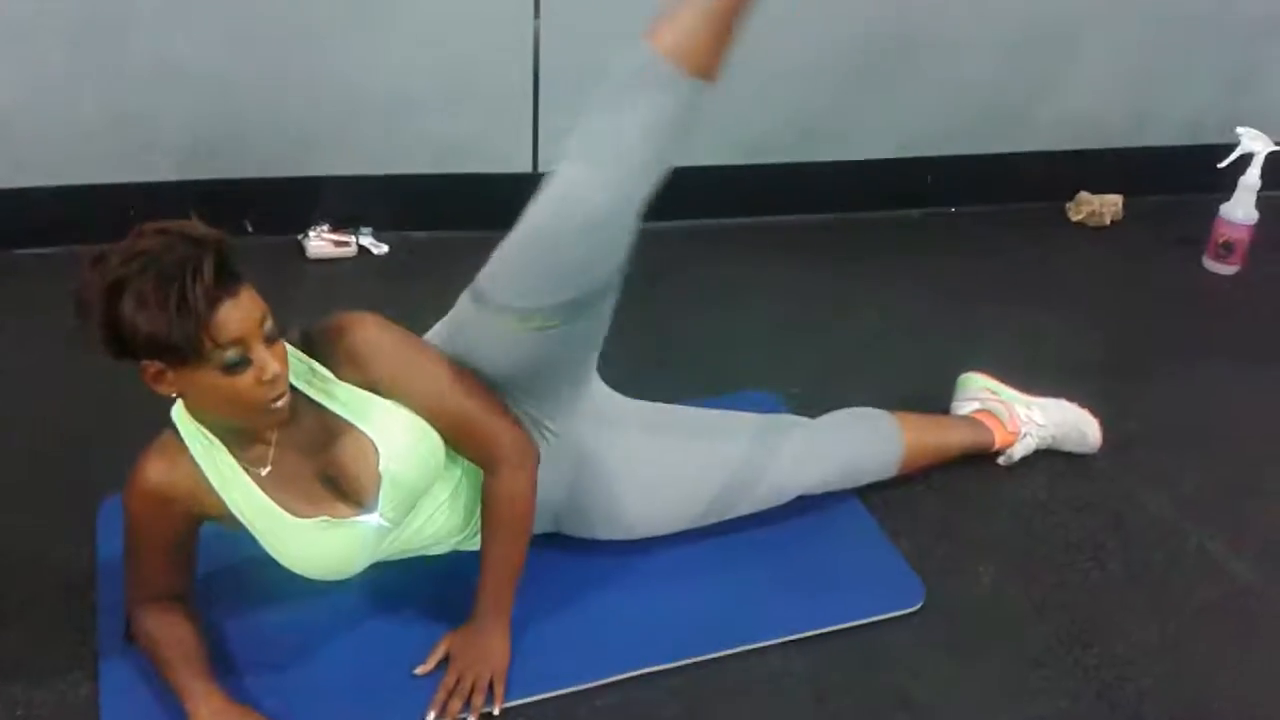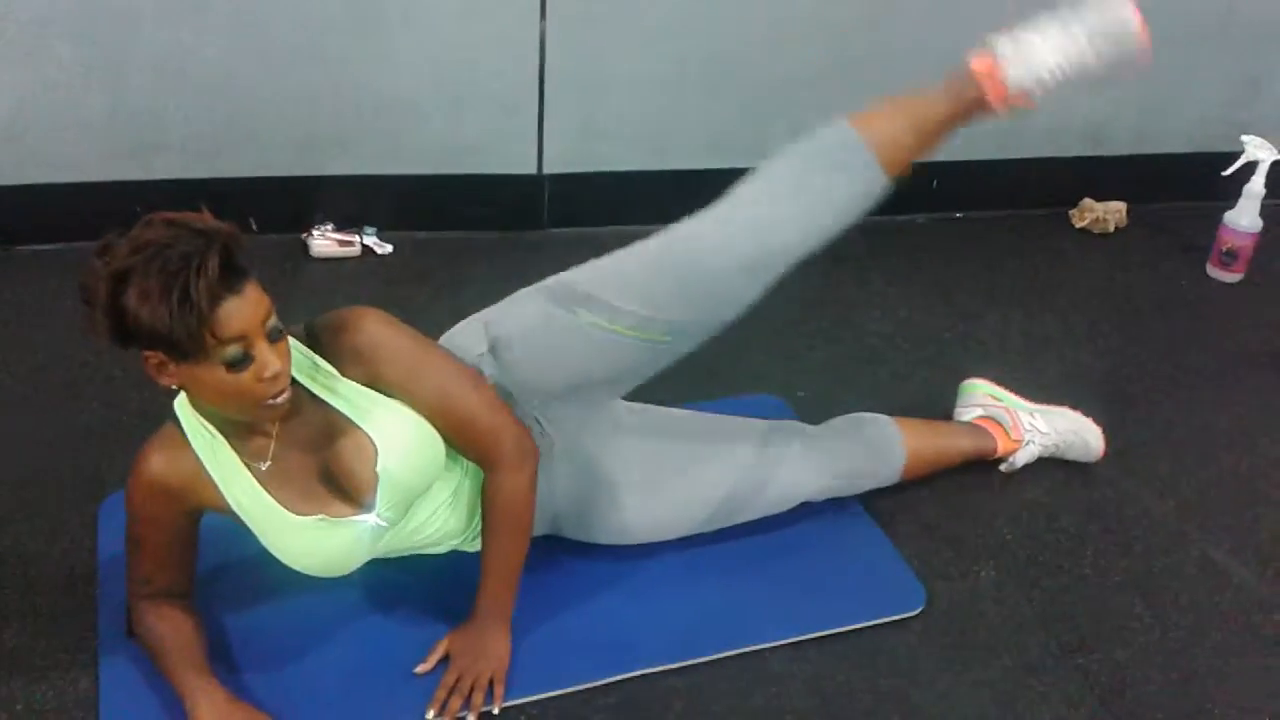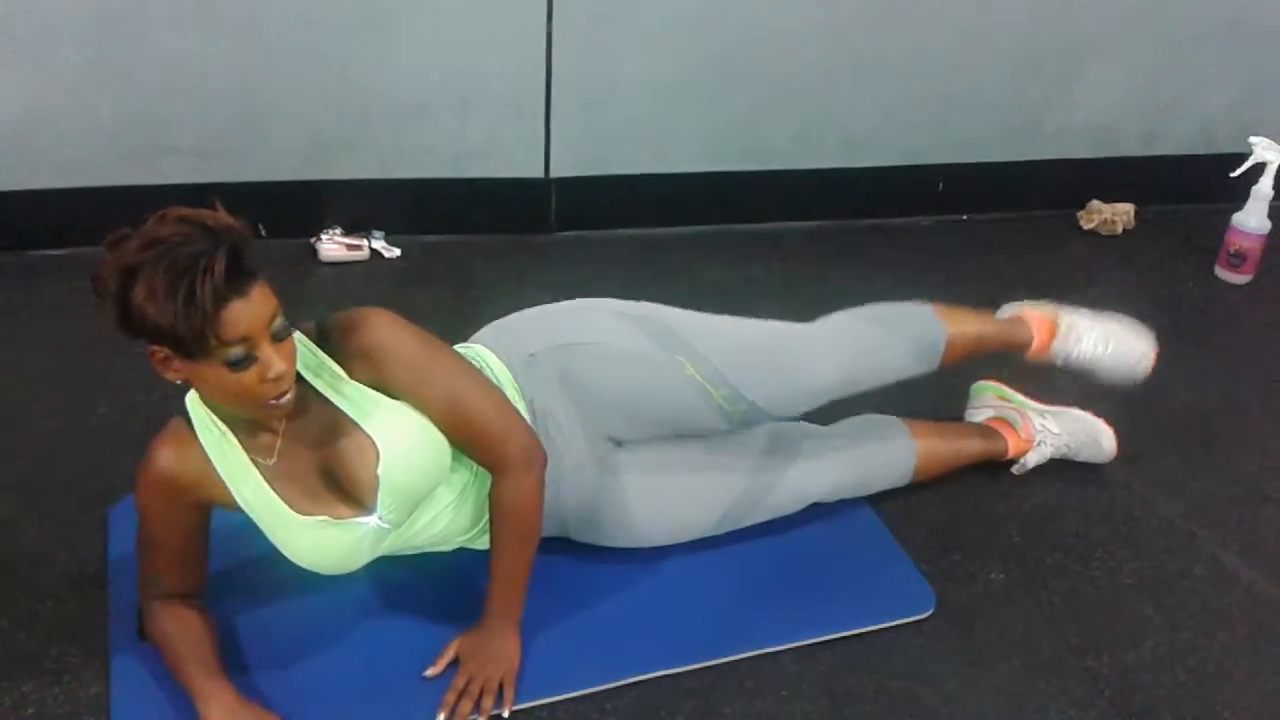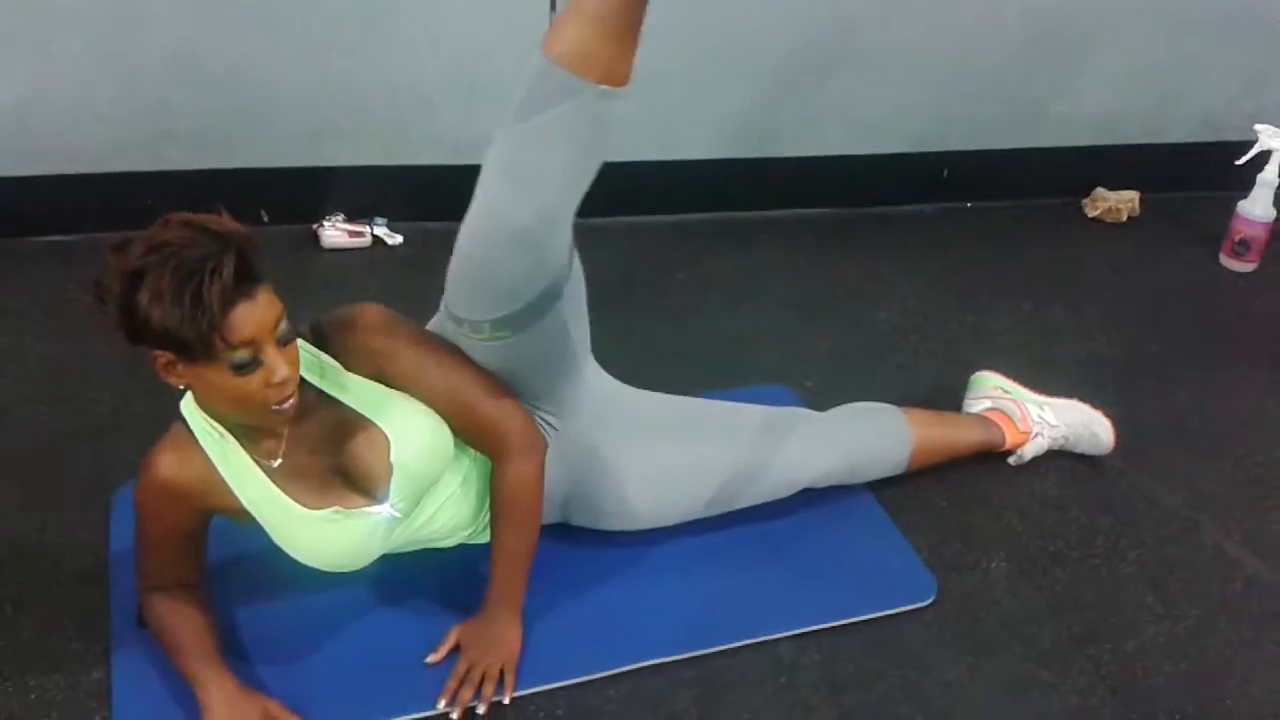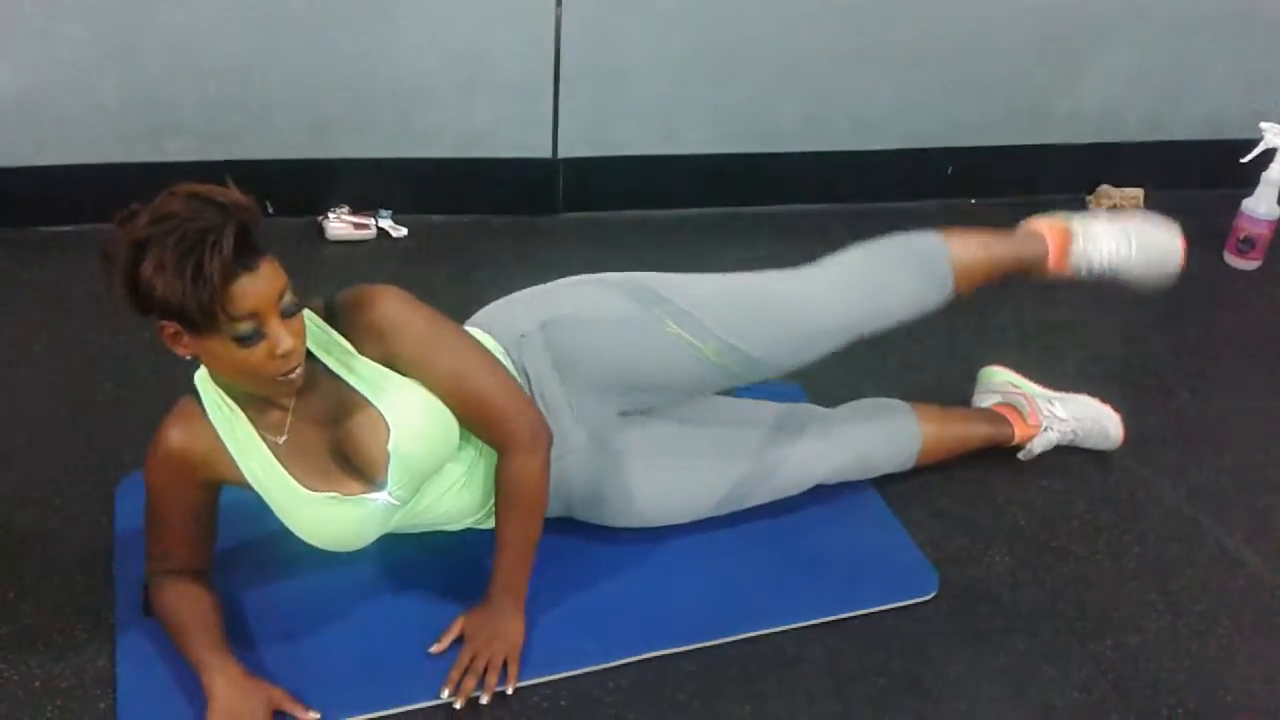
dt=0.7s
person 1, frame 1
left shoulder: (350, 349)
right shoulder: (170, 480)
left elbow: (510, 451)
right elbow: (155, 603)
left wrist: (492, 620)
left hip: (535, 415)
right hip: (530, 498)
right knee: (792, 459)
right ankle: (984, 423)
person 1, frame 2
left shoulder: (355, 343)
right shoulder: (171, 471)
left elbow: (505, 444)
right elbow: (155, 598)
left wrist: (492, 622)
left hip: (529, 382)
right hip: (535, 494)
left knee: (730, 258)
right knee: (792, 470)
right ankle: (997, 429)
person 1, frame 3
left shoulder: (362, 344)
right shoulder: (179, 469)
left elbow: (517, 454)
right elbow: (169, 598)
left wrist: (500, 626)
left hip: (553, 385)
right hip: (565, 503)
left knee: (811, 365)
right knee: (798, 468)
left ankle: (1024, 332)
right ankle: (999, 432)
person 1, frame 4
left shoulder: (356, 344)
right shoulder: (179, 474)
left elbow: (516, 448)
right elbow: (166, 590)
left wrist: (503, 611)
left hip: (537, 409)
right hip: (525, 484)
right ankle: (998, 422)
person 1, frame 5
left shoulder: (371, 320)
right shoulder: (188, 449)
left elbow: (524, 436)
right elbow: (176, 573)
left wrist: (506, 603)
left hip: (554, 366)
right hip: (571, 485)
left knee: (812, 308)
right knee: (811, 445)
left ankle: (1044, 243)
right ankle: (1010, 419)
